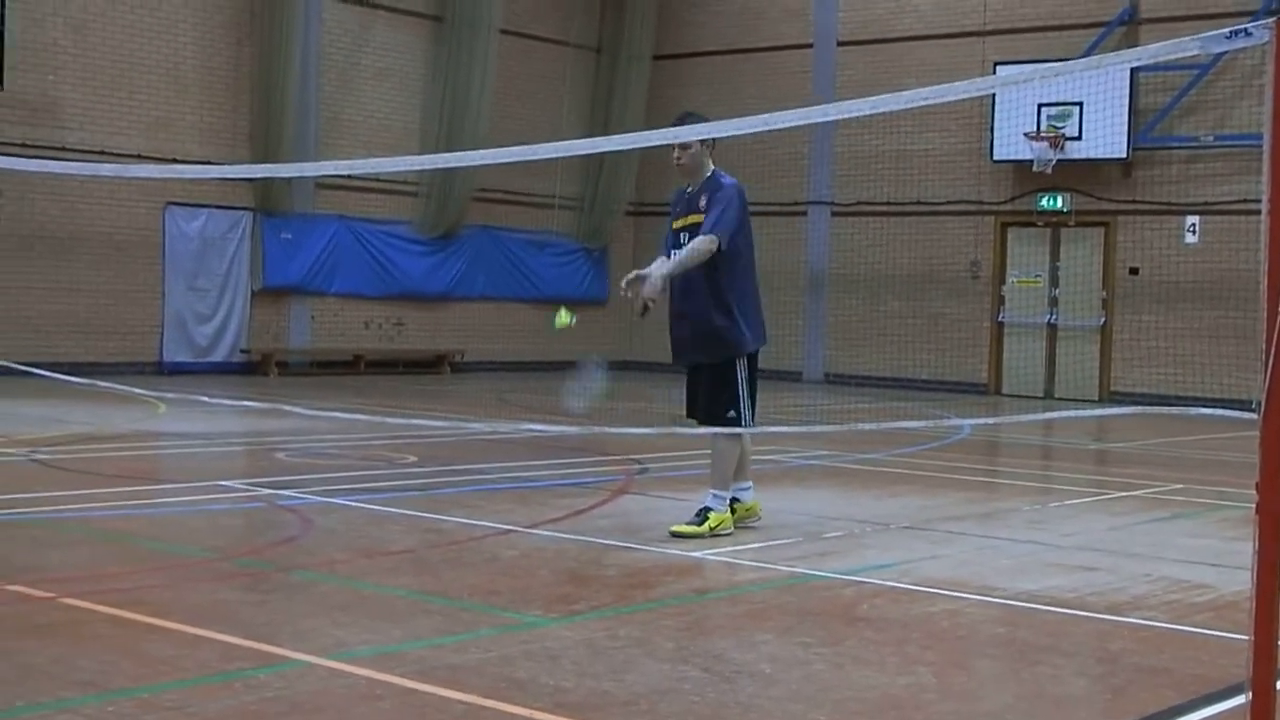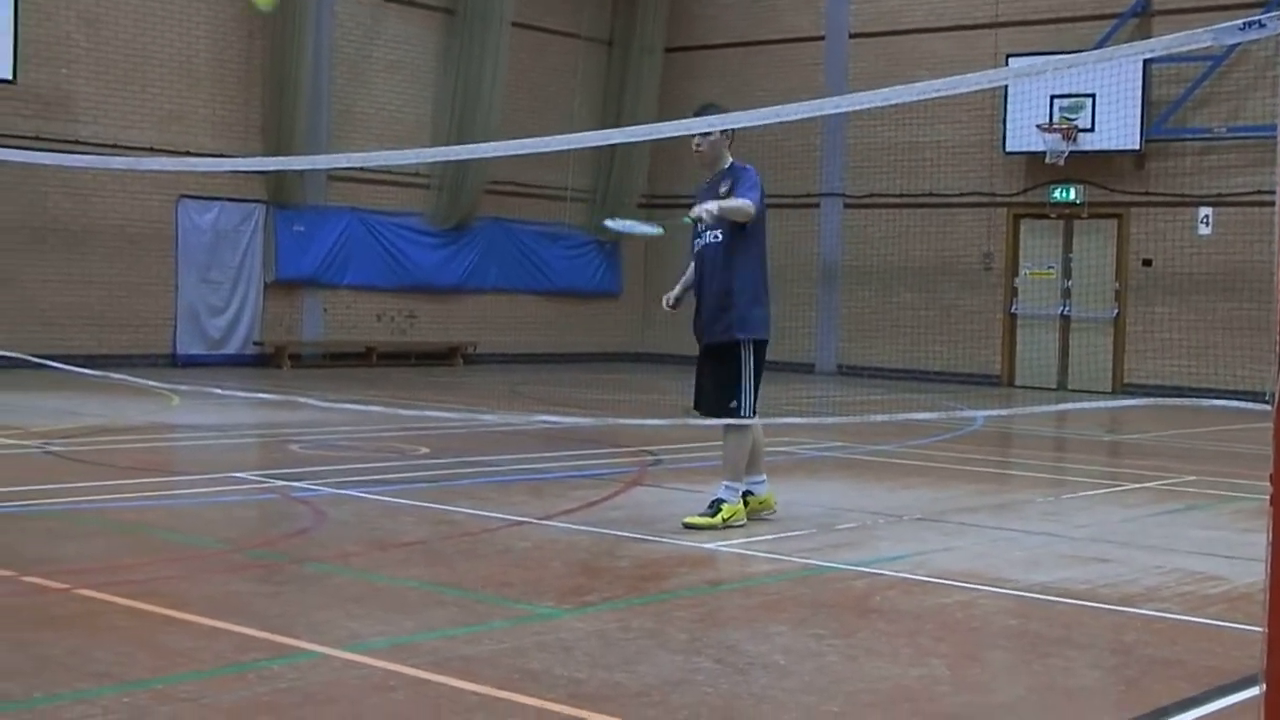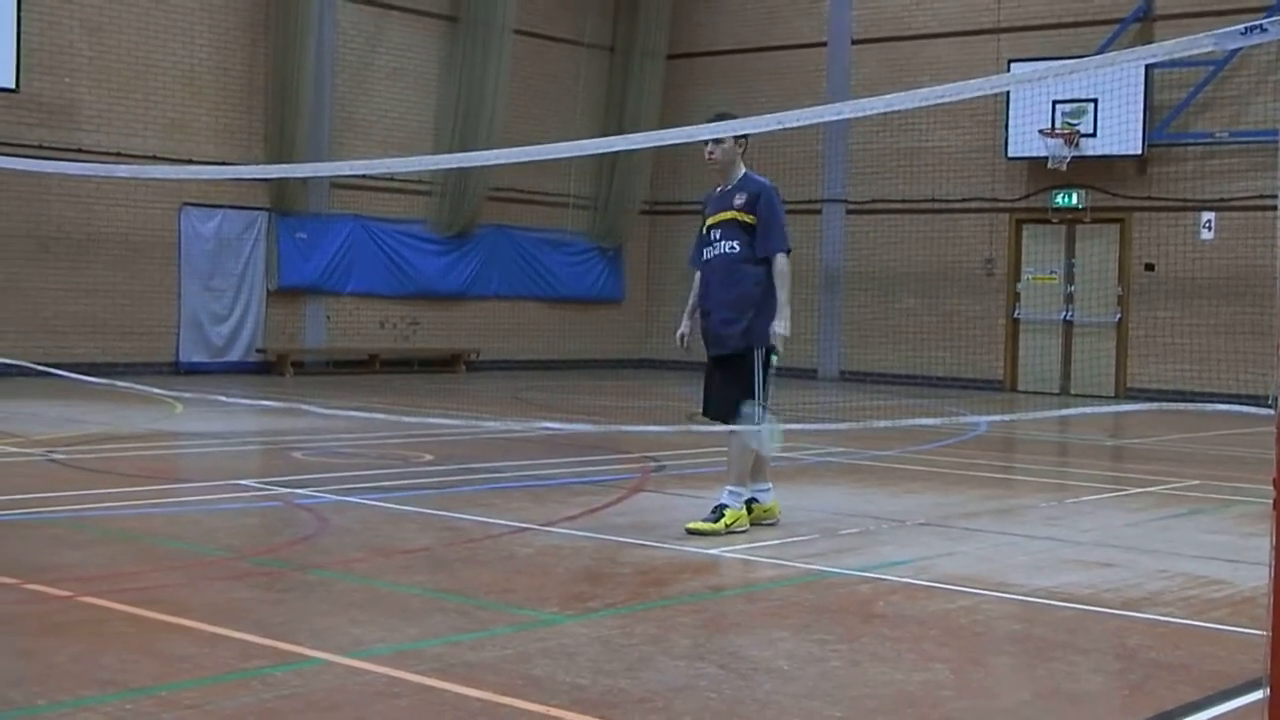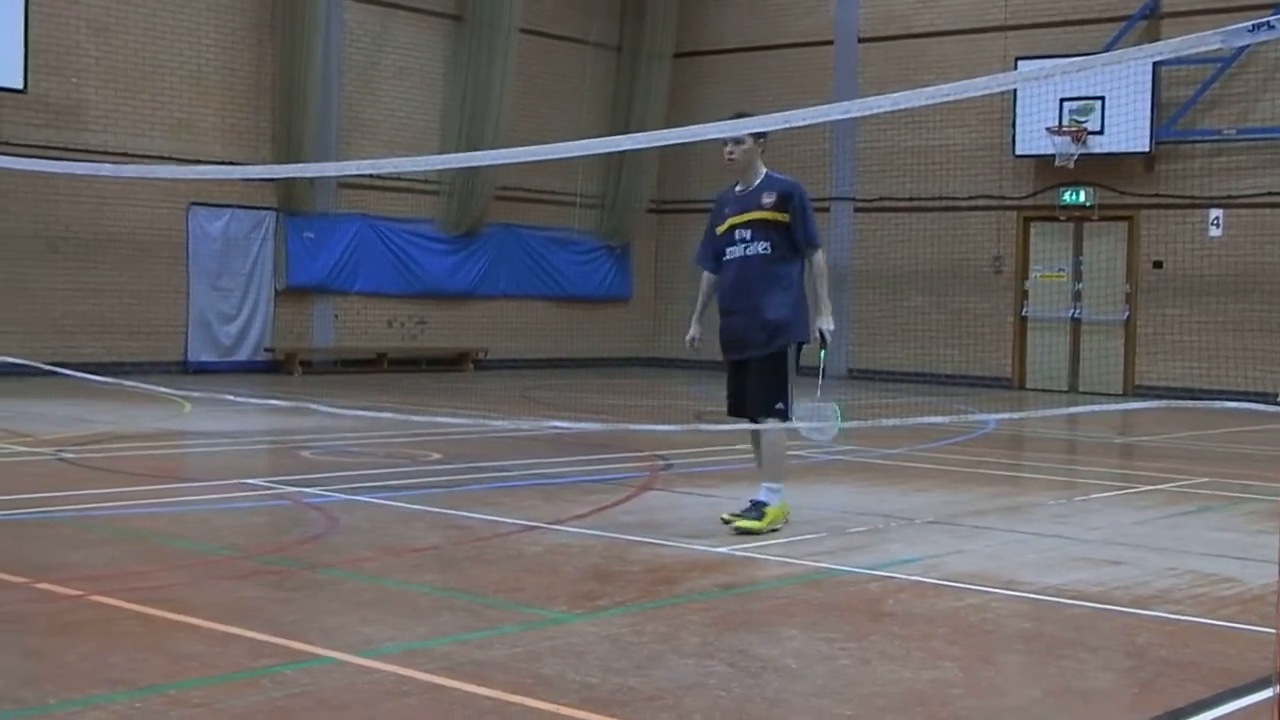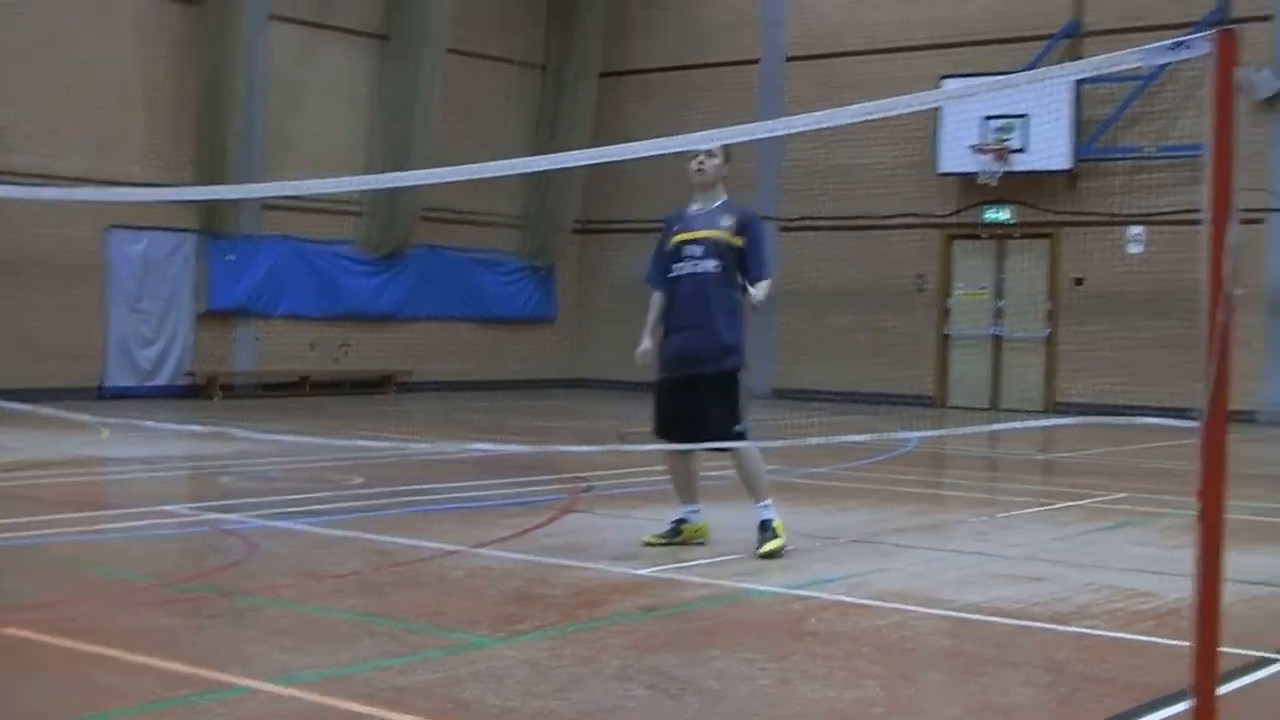
dt=0.3s
person 1, frame 1
left shoulder: (726, 190)
right shoulder: (681, 199)
left elbow: (709, 242)
right elbow: (673, 254)
left wrist: (664, 275)
right wrist: (648, 273)
left hip: (730, 327)
right hip: (698, 330)
left knee: (727, 417)
right knee: (723, 417)
left ankle: (718, 508)
right ankle: (743, 499)
person 1, frame 2
left shoulder: (743, 176)
right shoulder: (704, 191)
left elbow: (748, 208)
left wrist: (717, 207)
right wrist: (681, 289)
left hip: (740, 316)
right hip: (712, 318)
left knee: (735, 408)
right knee: (736, 409)
left ankle: (729, 500)
right ankle: (757, 492)
person 1, frame 3
left shoulder: (760, 192)
right shoulder: (711, 202)
left elbow: (779, 255)
left wrist: (782, 314)
right wrist: (689, 317)
left hip: (751, 327)
right hip: (720, 328)
left knee: (742, 414)
right knee: (737, 416)
left ankle: (733, 505)
right ankle: (762, 500)
person 1, frame 4
left shoulder: (787, 192)
right shoulder: (723, 203)
left elbow: (814, 253)
right elbow: (712, 267)
left wrist: (825, 309)
right wrist: (697, 318)
left hip: (778, 324)
right hip: (737, 328)
left knee: (773, 411)
right knee: (750, 414)
left ankle: (772, 505)
right ankle: (770, 496)
person 1, frame 5
left shoulder: (742, 219)
right shoulder: (675, 223)
left elbow: (762, 277)
left wrist: (757, 294)
right wrist: (649, 335)
left hip: (719, 347)
right hip: (677, 349)
left knee: (731, 435)
right knee: (674, 437)
left ankle: (768, 518)
right ankle: (690, 519)
